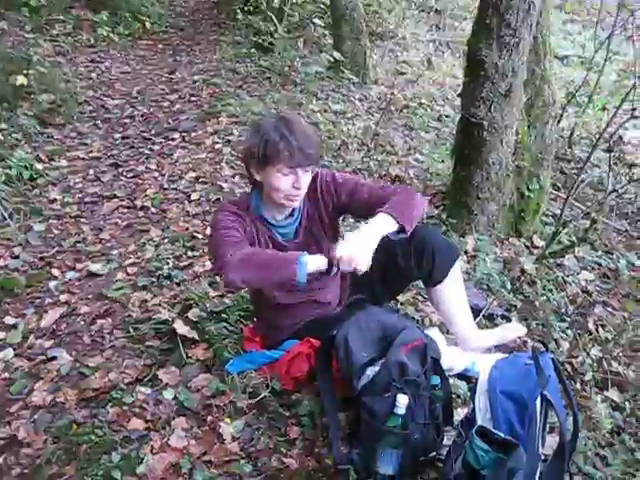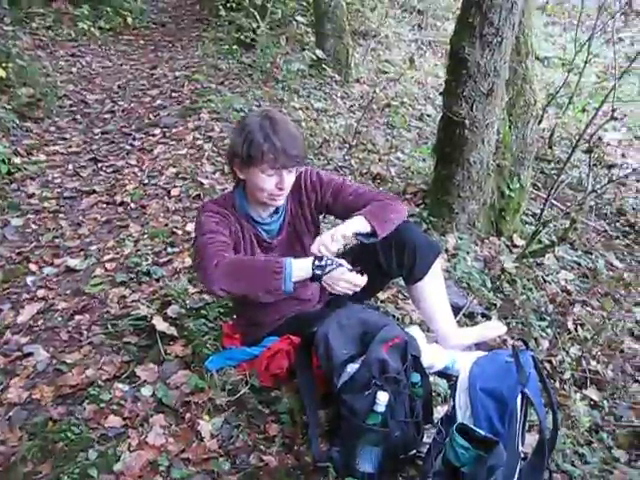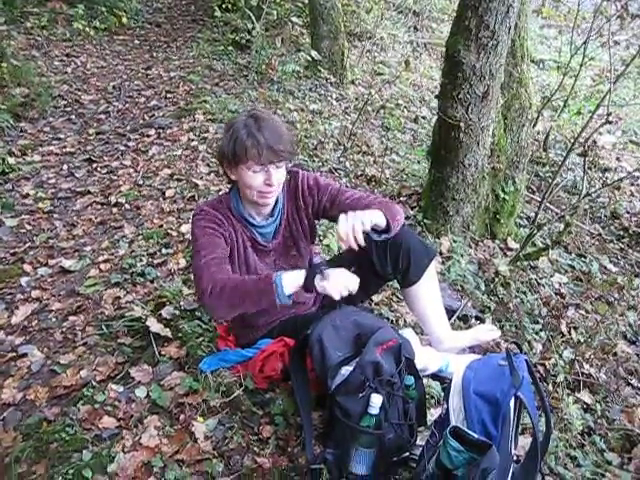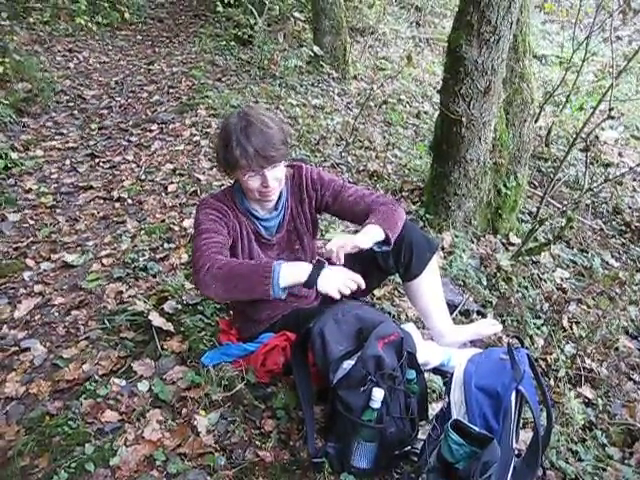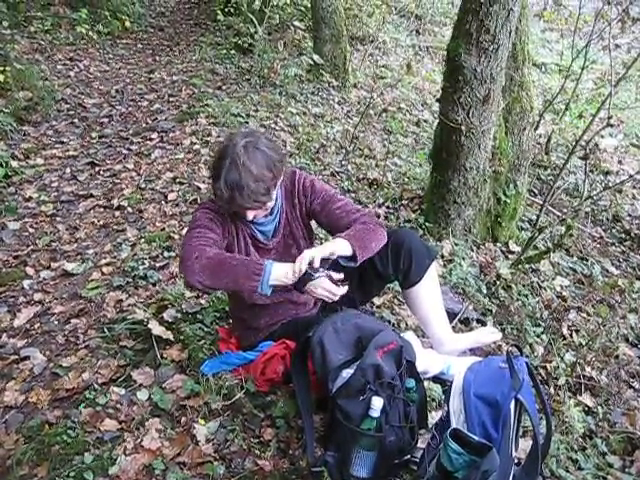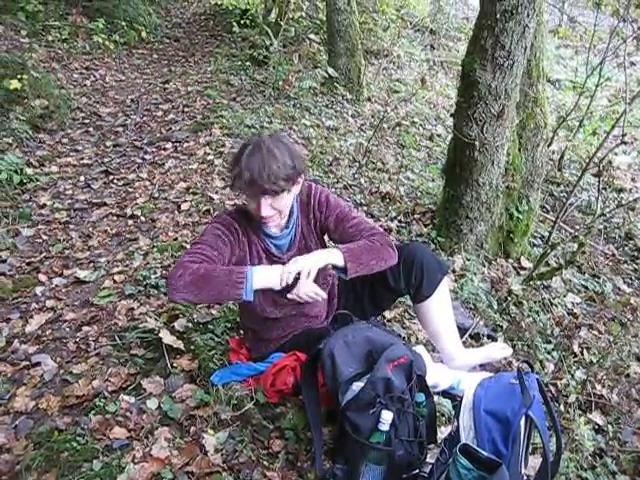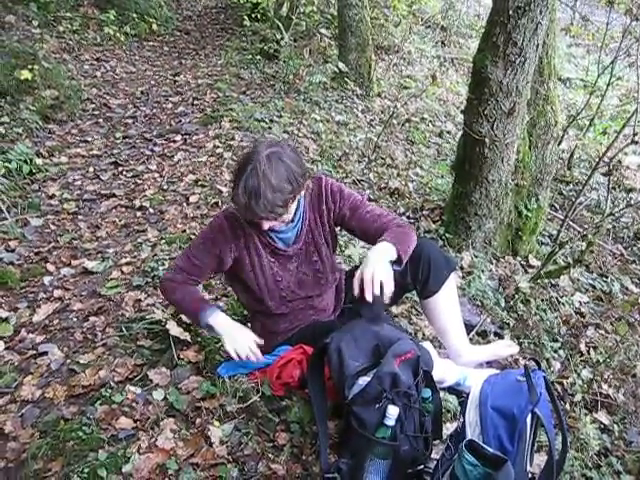
dt=0.7s
person 1, frame 1
left shoulder: (323, 187)
right shoulder: (233, 217)
left elbow: (410, 198)
right elbow: (231, 267)
left wrist: (371, 231)
right wrist: (325, 261)
left hip: (343, 293)
right hip: (297, 328)
left knee: (426, 241)
left ankle: (467, 339)
person 1, frame 2
left shoulder: (307, 184)
right shoulder: (218, 216)
left elbow: (392, 206)
right elbow: (215, 273)
left wrist: (344, 229)
right wrist: (314, 268)
left hip: (324, 291)
right hip: (277, 327)
left knee: (406, 237)
left ankle: (448, 337)
person 1, frame 3
left shoulder: (300, 187)
right shoulder: (212, 219)
left elbow: (389, 210)
right elbow: (214, 297)
left wrist: (367, 217)
right wrist: (305, 278)
left hip: (317, 294)
right hip: (270, 329)
left knee: (402, 241)
left ankle: (442, 340)
person 1, frame 4
left shoulder: (303, 180)
right shoulder: (217, 211)
left elbow: (390, 209)
right elbow: (209, 276)
left wrist: (363, 238)
right wrist: (304, 272)
left hip: (320, 290)
right hip: (273, 322)
left knee: (406, 235)
left ankle: (444, 333)
person 1, frame 5
left shoulder: (299, 186)
right shoulder: (214, 214)
left elbow: (372, 228)
right elbow: (195, 266)
left wrist: (330, 247)
right wrist: (293, 274)
left hip: (320, 293)
right hip: (274, 328)
left knee: (404, 243)
left ankle: (443, 342)
person 1, frame 6
left shoulder: (315, 200)
right shoulder: (231, 229)
left elbow: (384, 248)
right elbow: (180, 283)
left wrist: (323, 257)
right wrist: (271, 276)
left hip: (332, 303)
right hip: (287, 340)
left knee: (416, 258)
left ankle: (454, 357)
person 1, frame 7
left shoulder: (323, 193)
right shoulder: (230, 226)
left elbow: (402, 230)
right elbow: (174, 280)
left wrist: (379, 254)
right wrist: (221, 322)
left hip: (338, 299)
right hip: (294, 333)
left knee: (424, 253)
left ankle: (460, 353)
